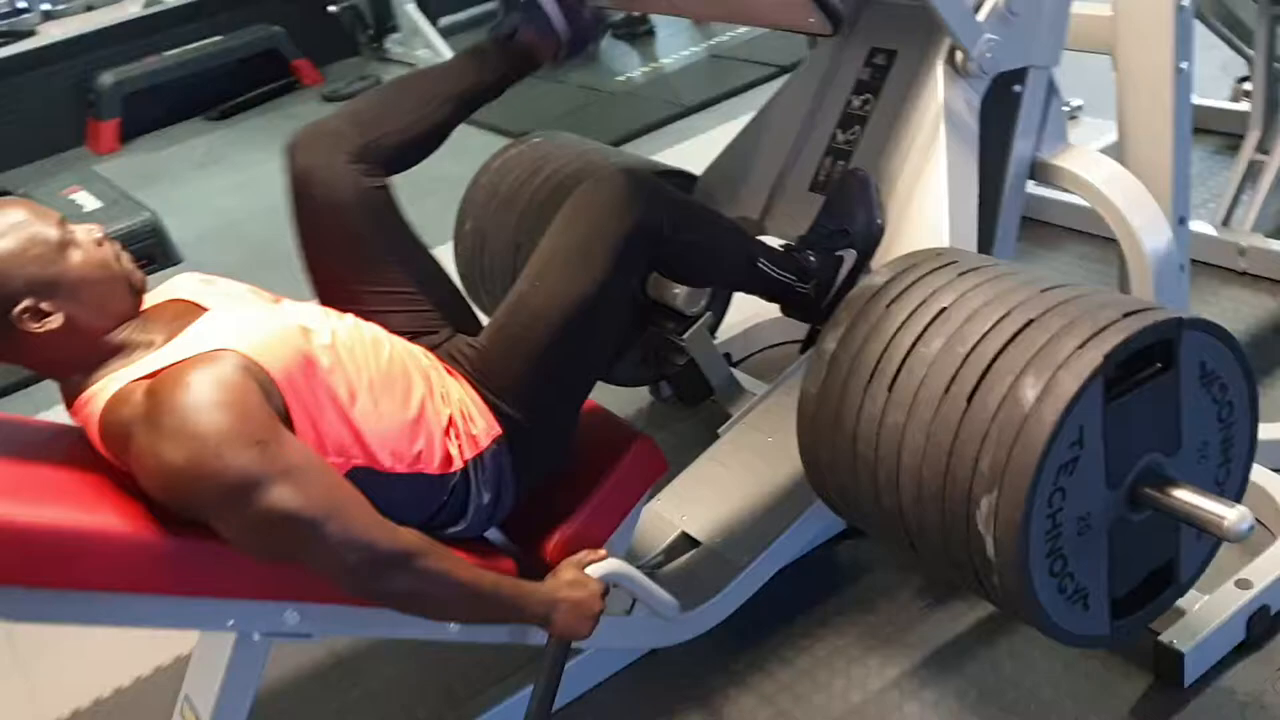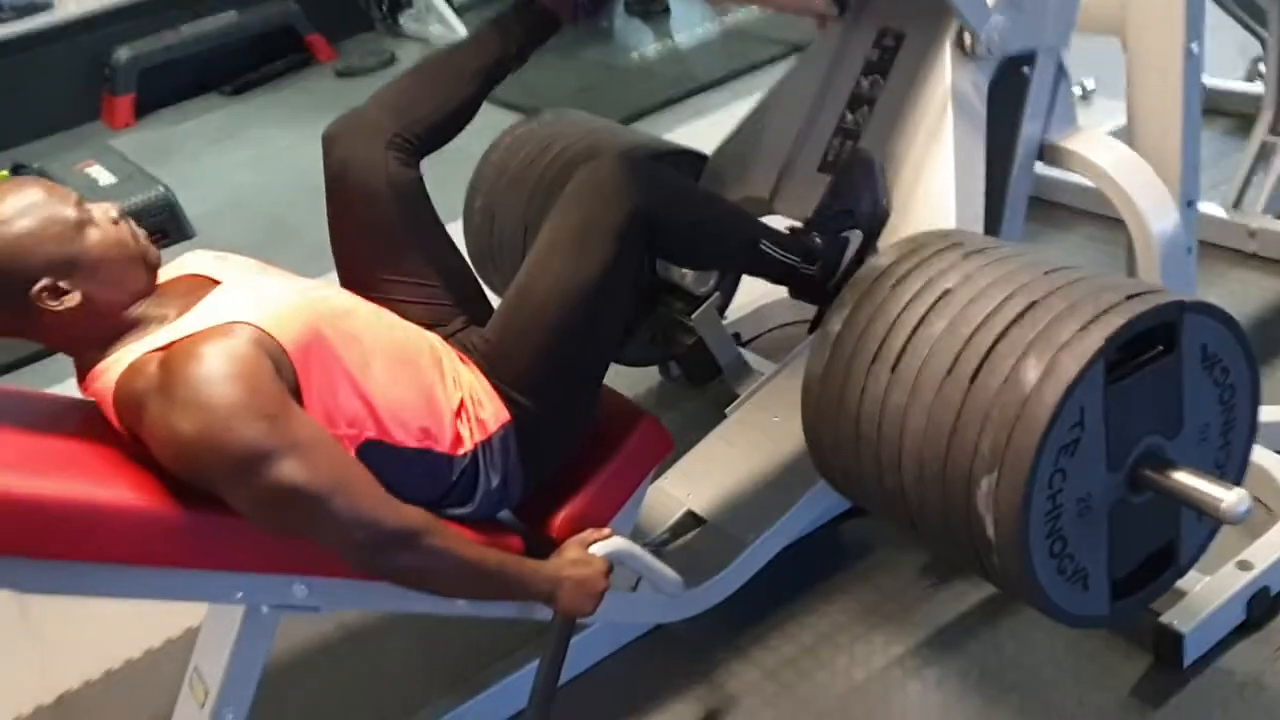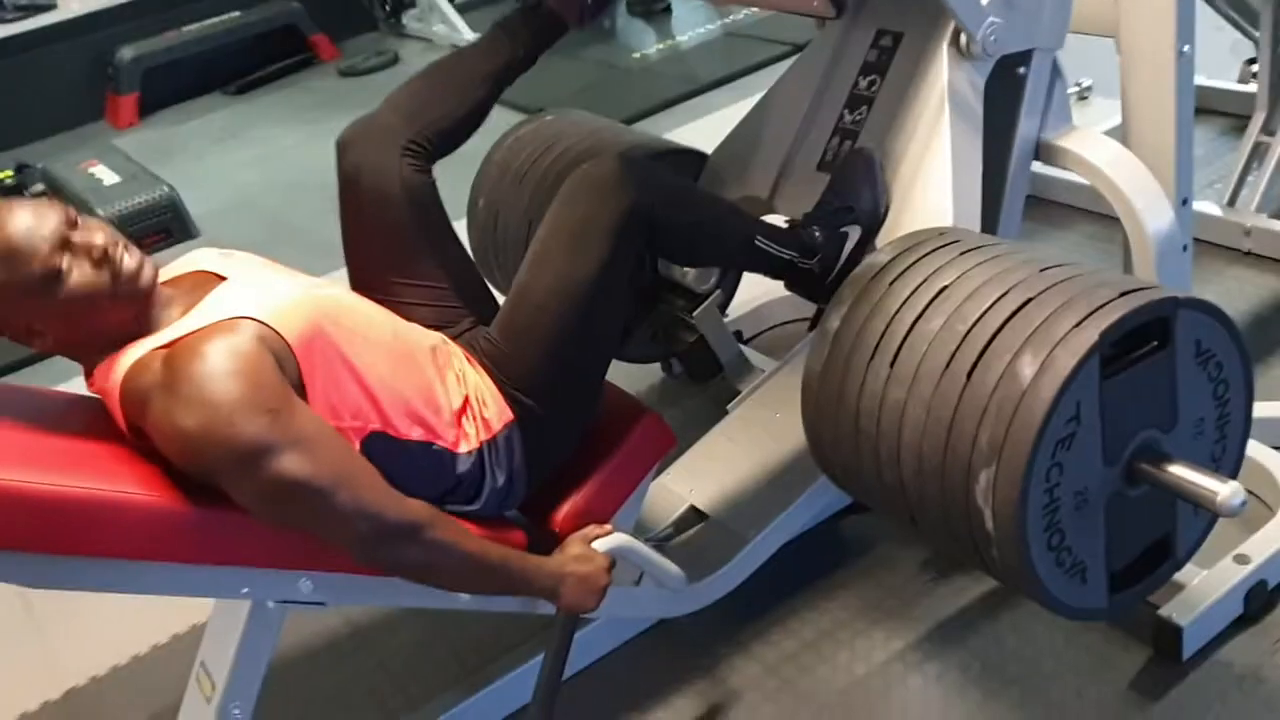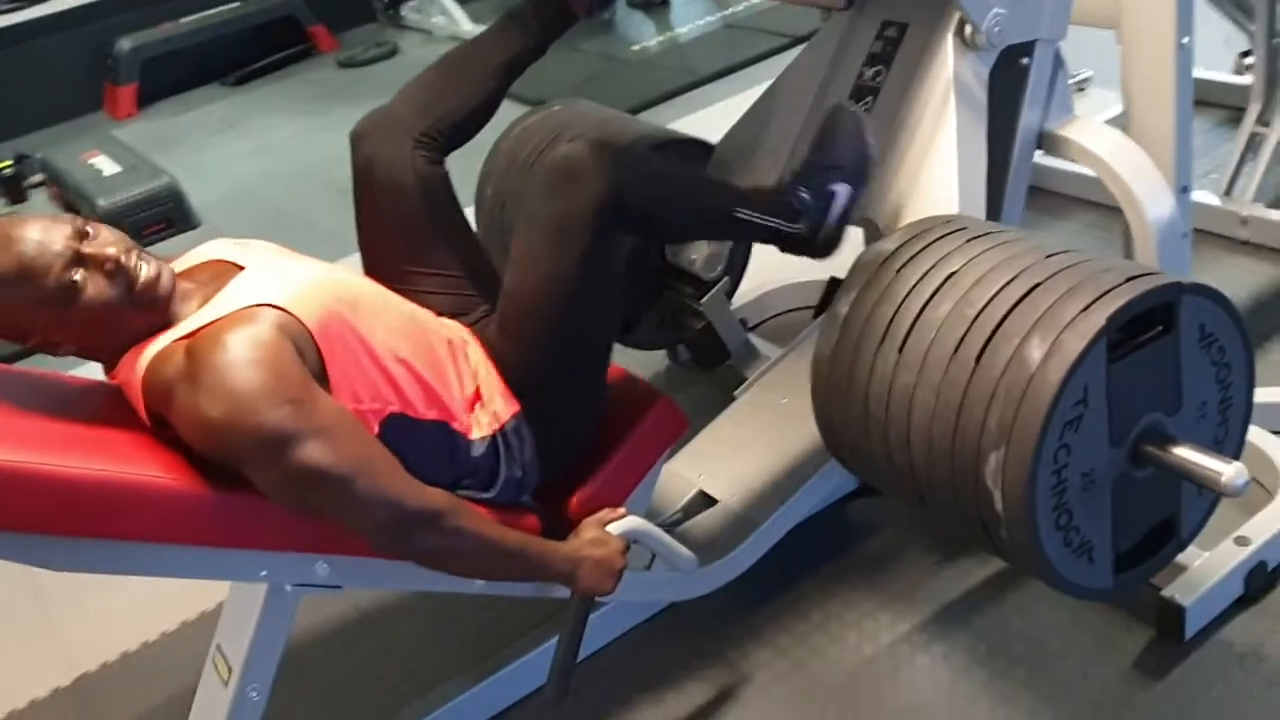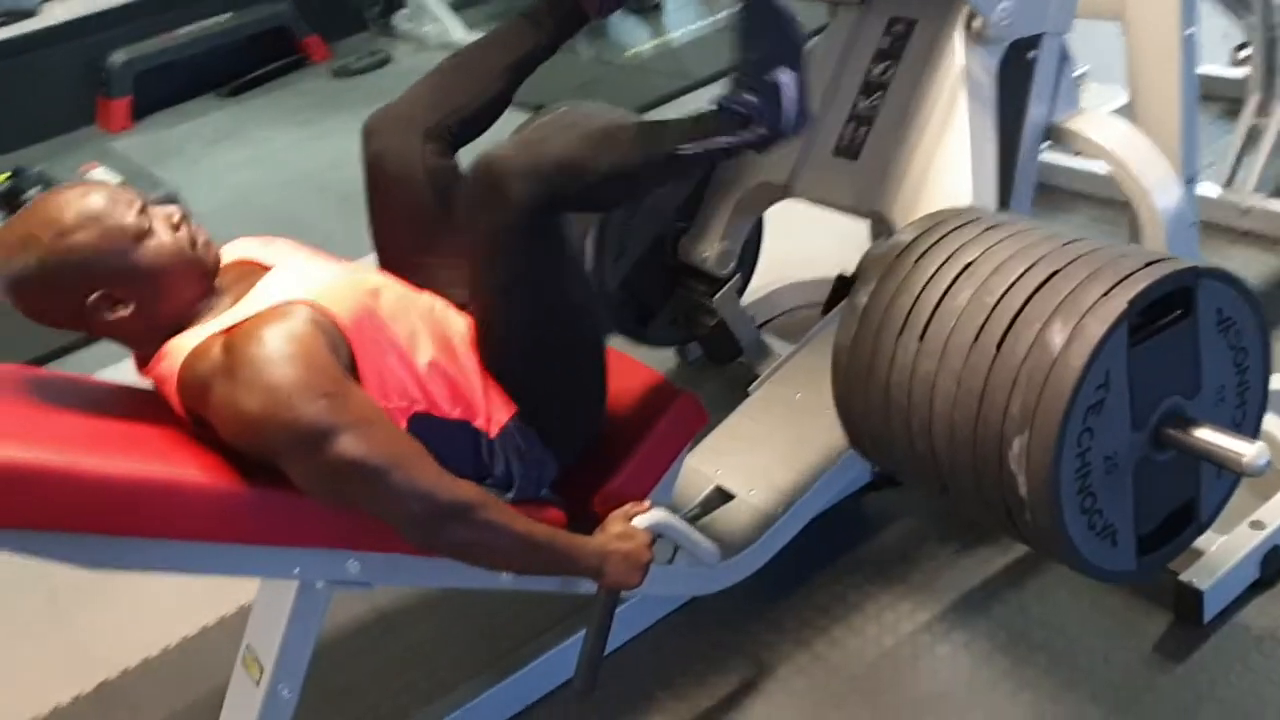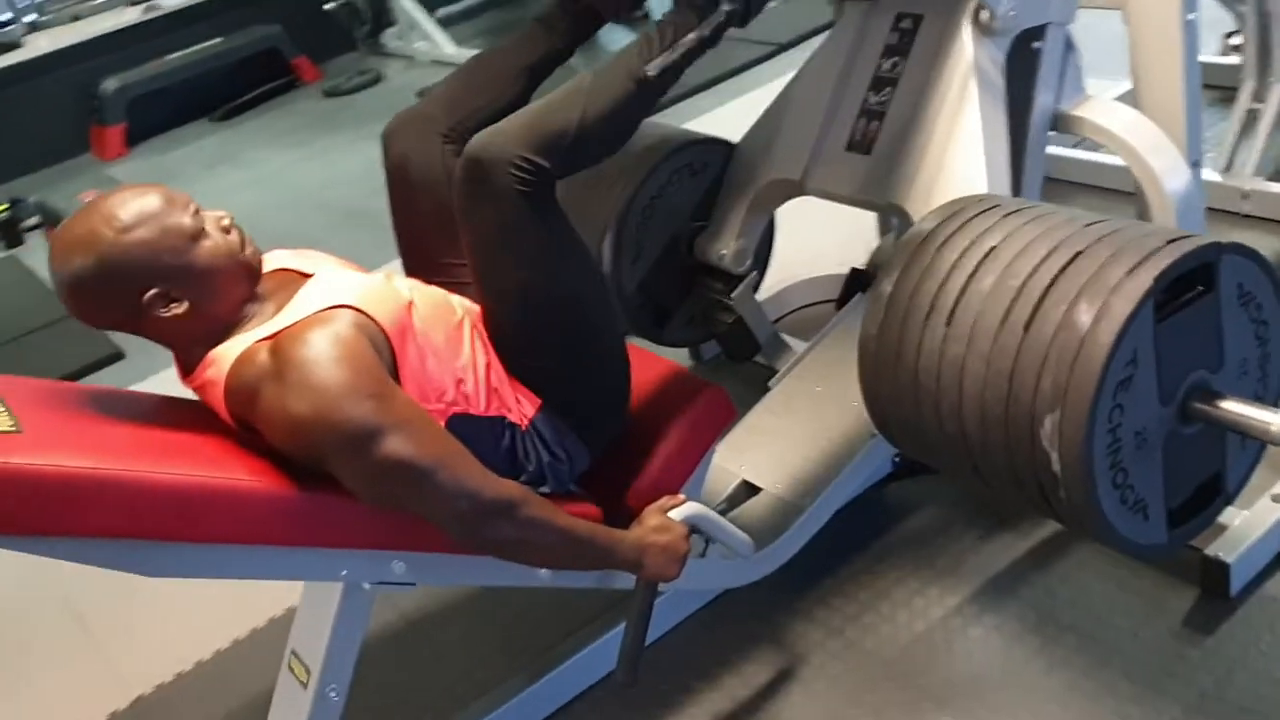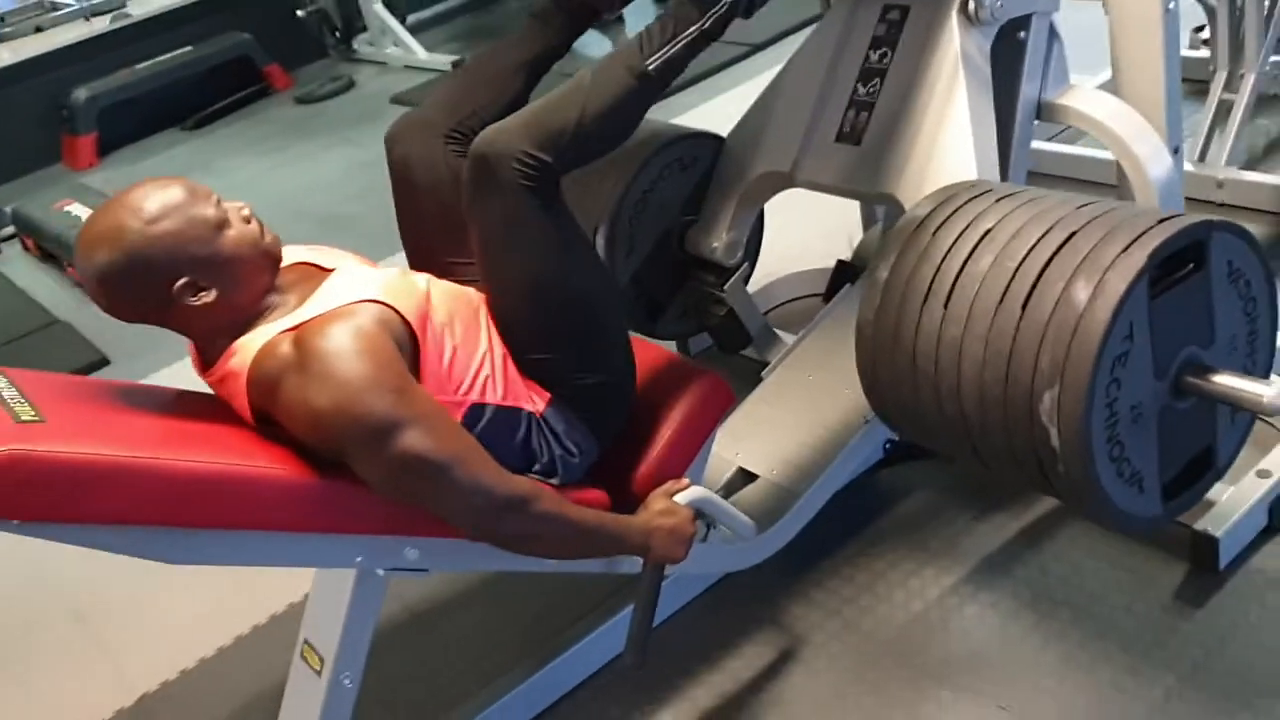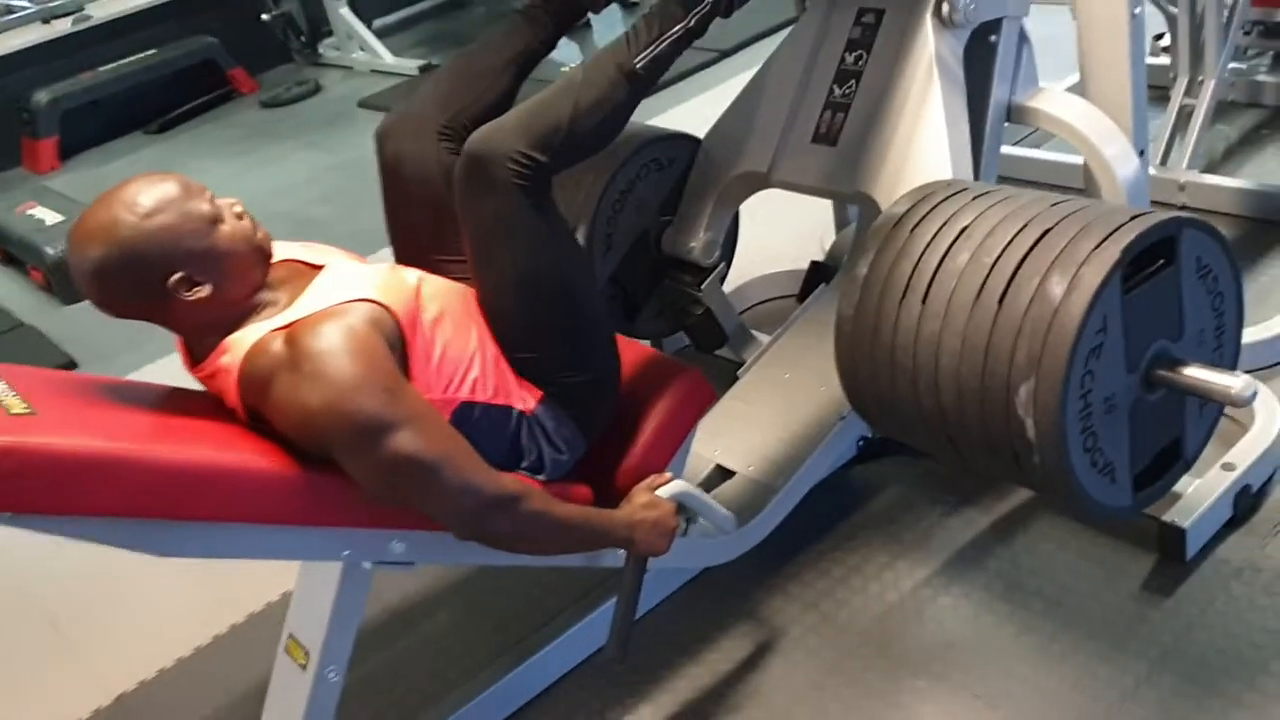
dt=0.2s
person 1, frame 1
left shoulder: (126, 329)
right shoulder: (188, 422)
right elbow: (370, 564)
right wrist: (544, 604)
left hip: (422, 363)
right hip: (477, 442)
left knee: (327, 154)
right knee: (619, 203)
right ankle: (812, 284)
person 1, frame 2
left shoulder: (142, 307)
right shoulder: (199, 393)
right elbow: (377, 539)
right wrist: (547, 582)
left hip: (435, 349)
right hip: (489, 432)
left knee: (363, 142)
right knee: (617, 188)
right ankle: (812, 263)
person 1, frame 3
left shoulder: (147, 298)
right shoulder: (203, 391)
right elbow: (381, 535)
right wrist: (552, 579)
left hip: (437, 350)
right hip: (494, 433)
left knee: (377, 147)
right knee: (610, 187)
right ankle: (810, 257)
person 1, frame 4
left shoulder: (163, 298)
right shoulder: (227, 380)
right elbow: (402, 521)
right wrist: (569, 563)
left hip: (451, 337)
right hip: (507, 425)
left knee: (390, 139)
right knee: (582, 174)
right ankle: (797, 218)
person 1, frame 5
left shoulder: (195, 293)
right shoulder: (263, 374)
right elbow: (438, 516)
right wrist: (597, 557)
left hip: (455, 336)
right hip: (523, 427)
left knee: (402, 132)
right knee: (514, 176)
right ankle: (743, 122)
person 1, frame 6
left shoulder: (231, 303)
right shoulder: (308, 374)
right elbow: (483, 516)
right wrist: (634, 550)
left hip: (475, 339)
right hip: (552, 421)
left knee: (421, 136)
right knee: (502, 161)
person 1, frame 7
left shoulder: (240, 316)
right shoulder: (330, 367)
right elbow: (493, 511)
right wrist: (643, 535)
left hip: (483, 330)
right hip: (561, 410)
left knee: (421, 136)
right knee: (506, 156)
person 1, frame 8
left shoulder: (221, 318)
right shoulder: (321, 364)
right elbow: (480, 509)
right wrist: (625, 527)
right hip: (544, 410)
left knee: (413, 134)
right knee: (500, 156)
